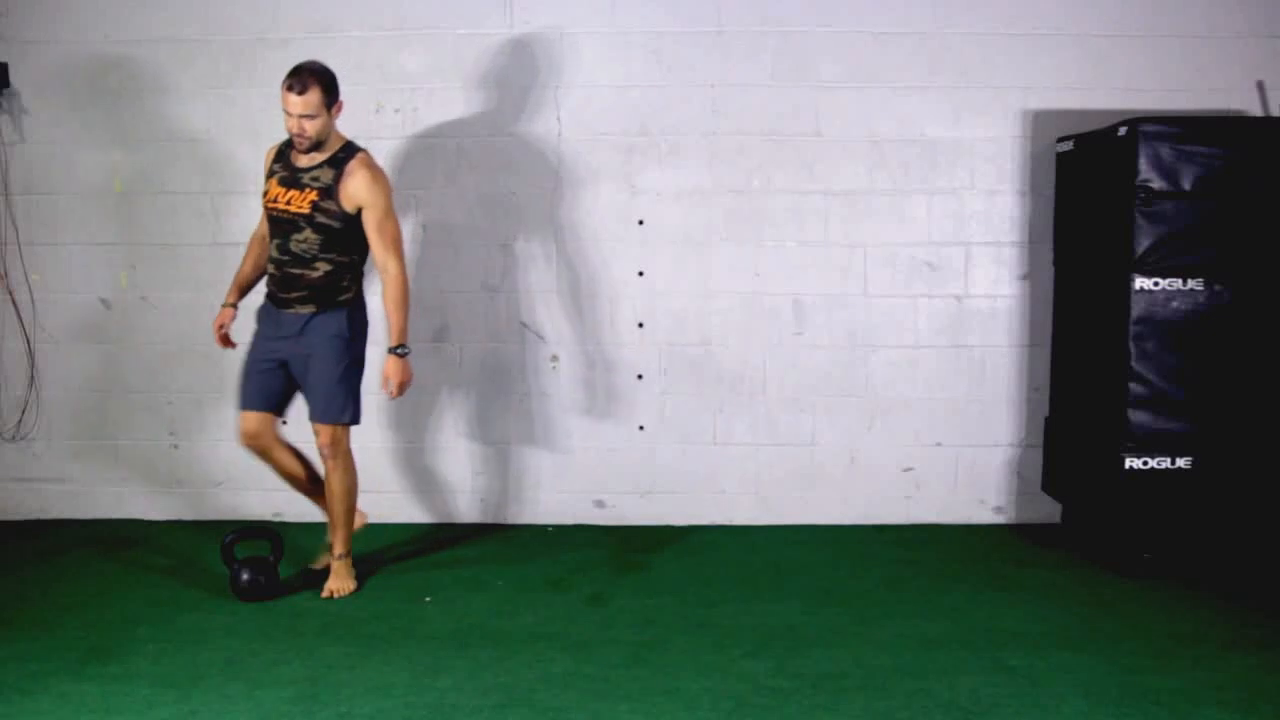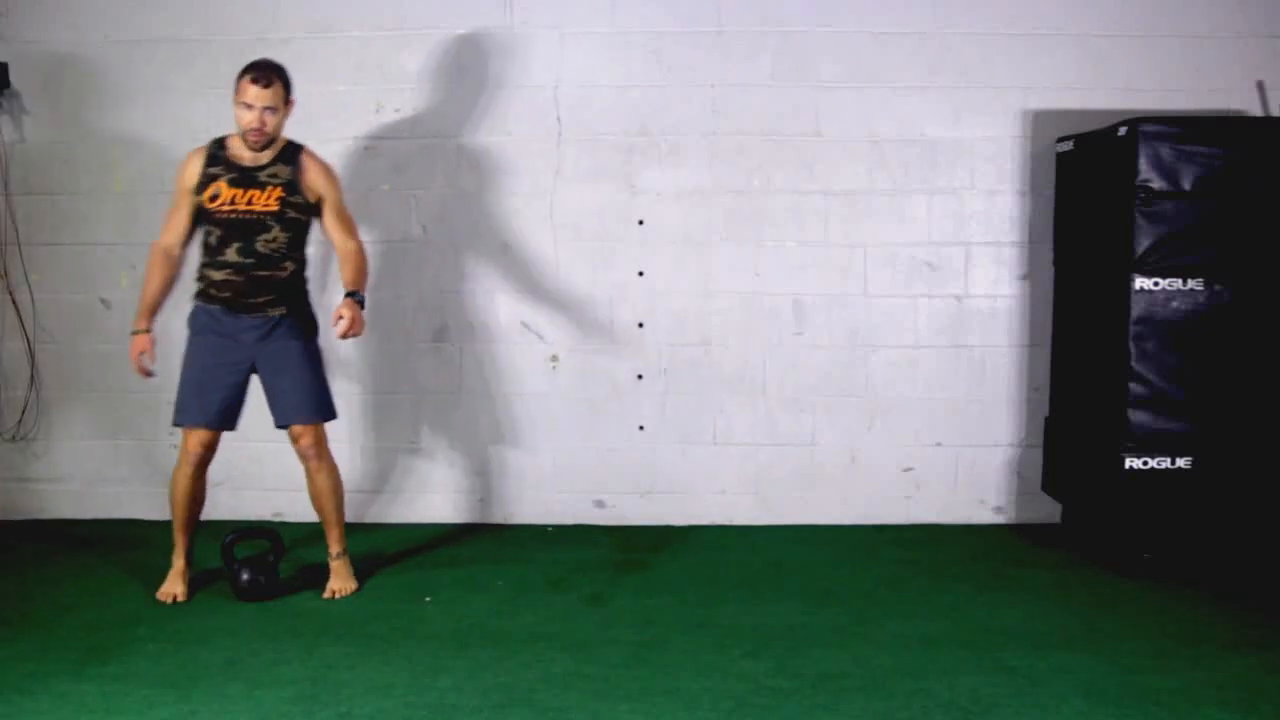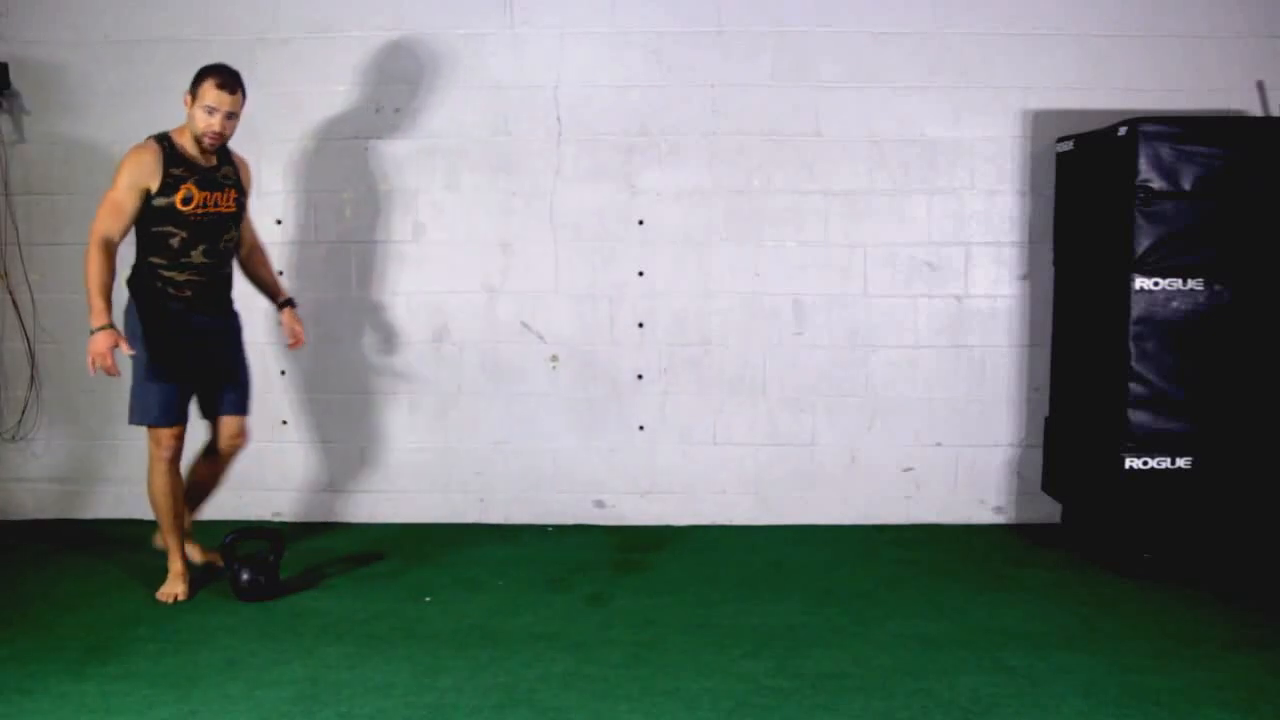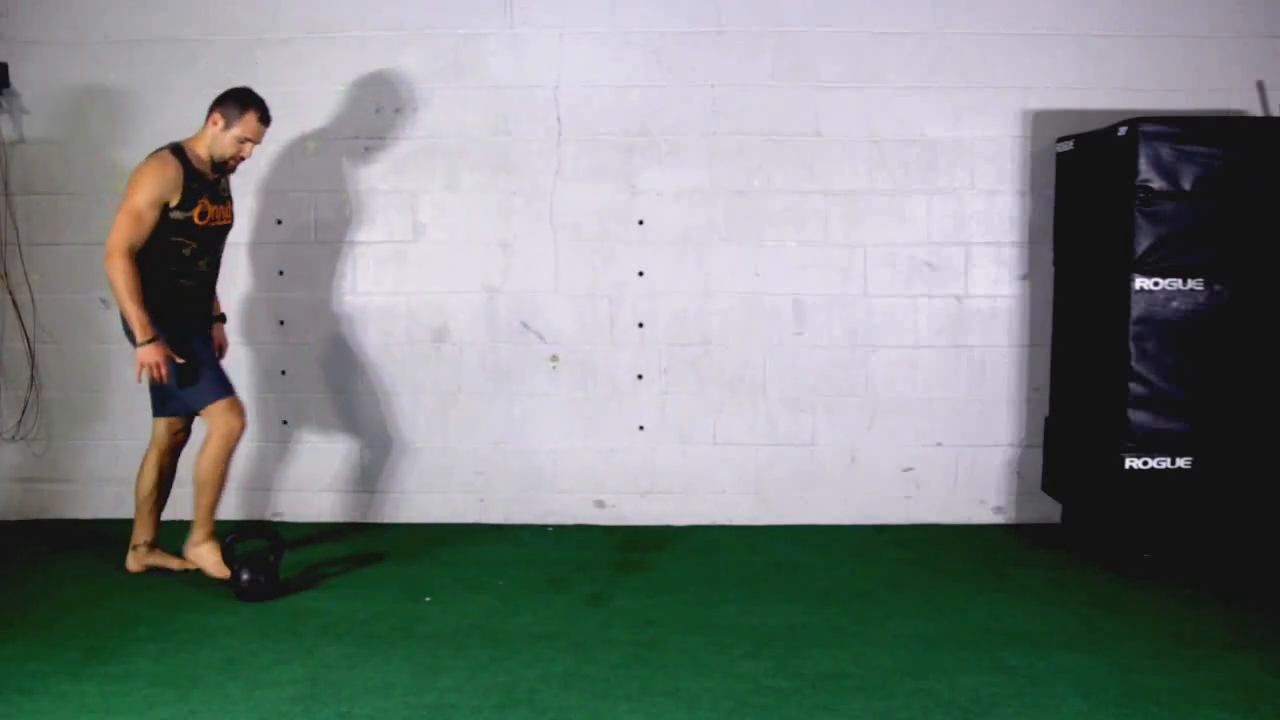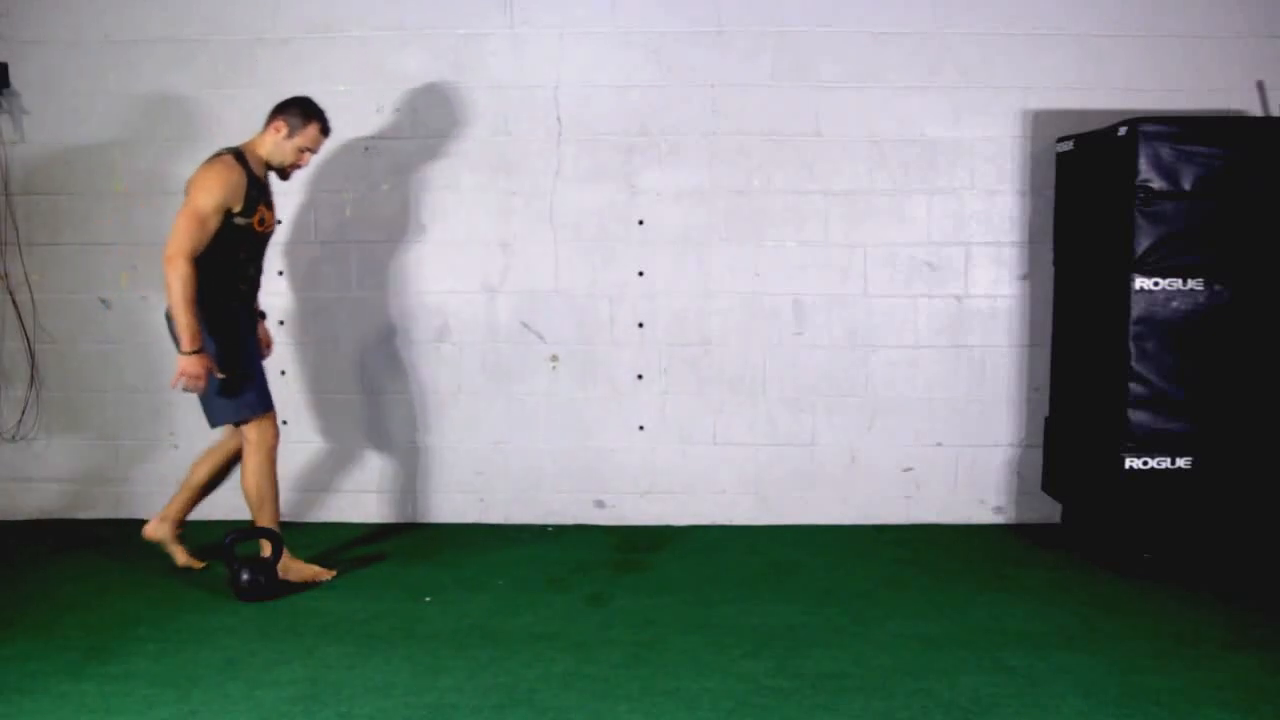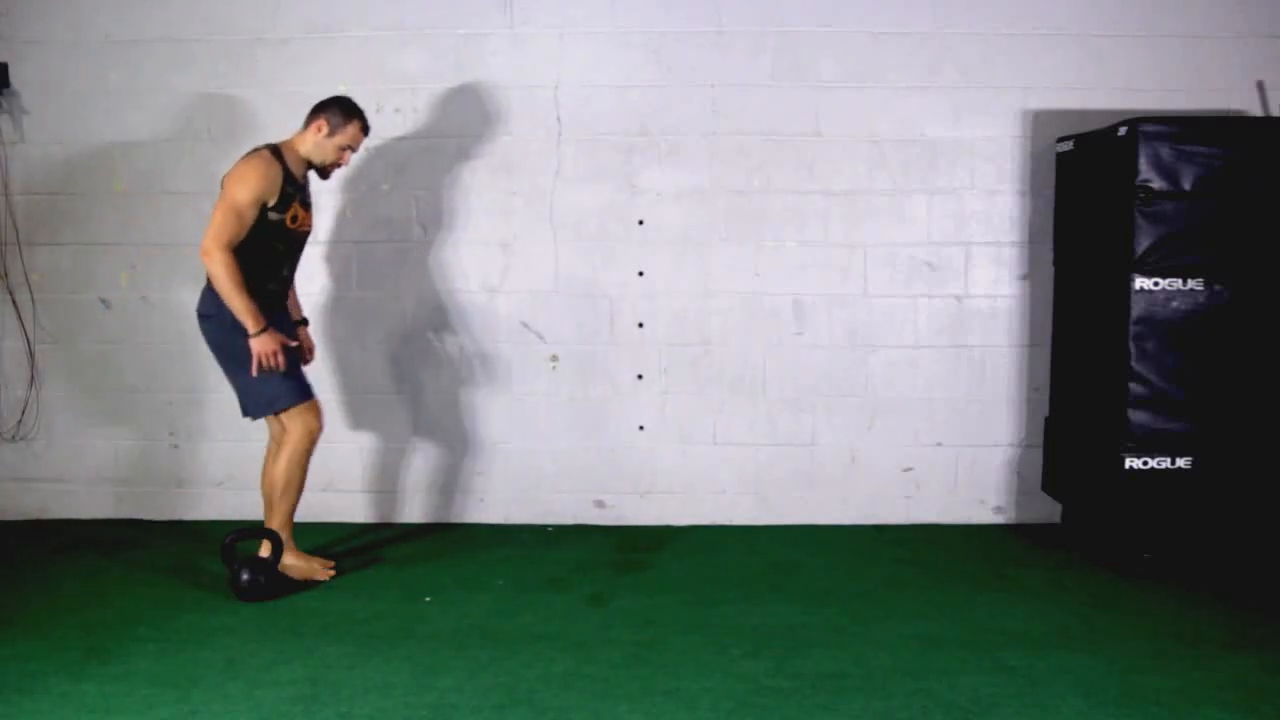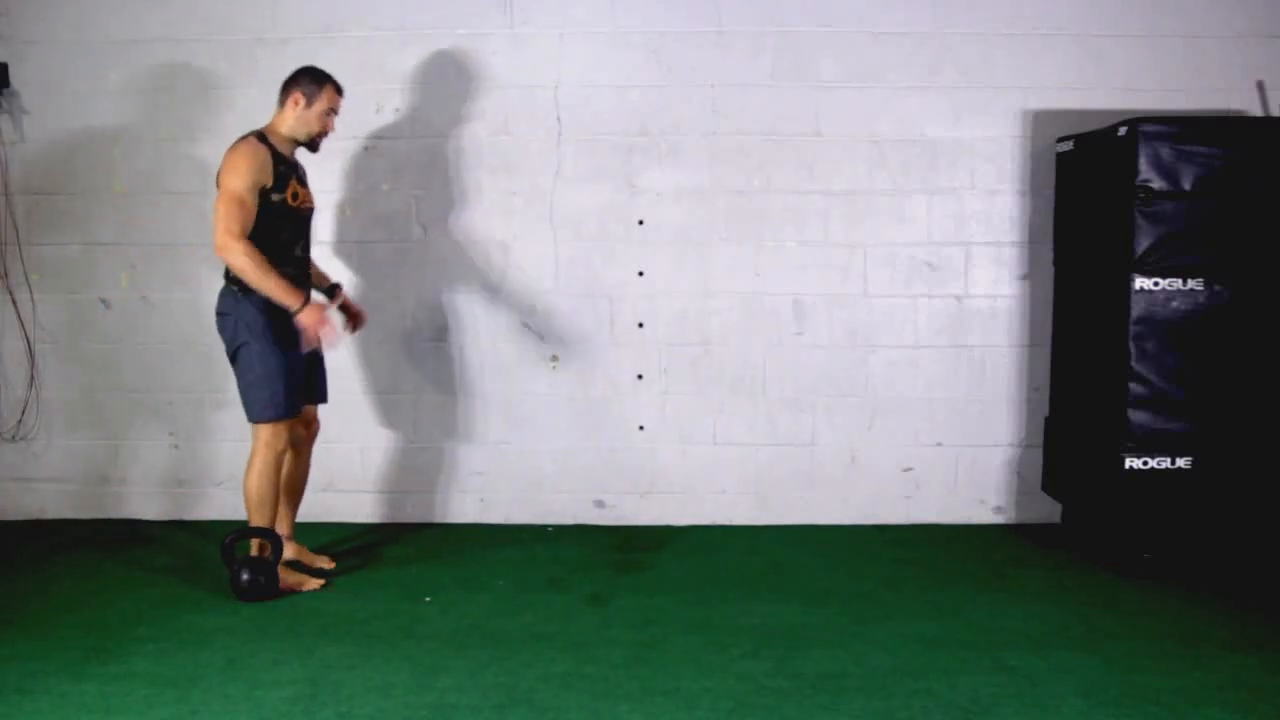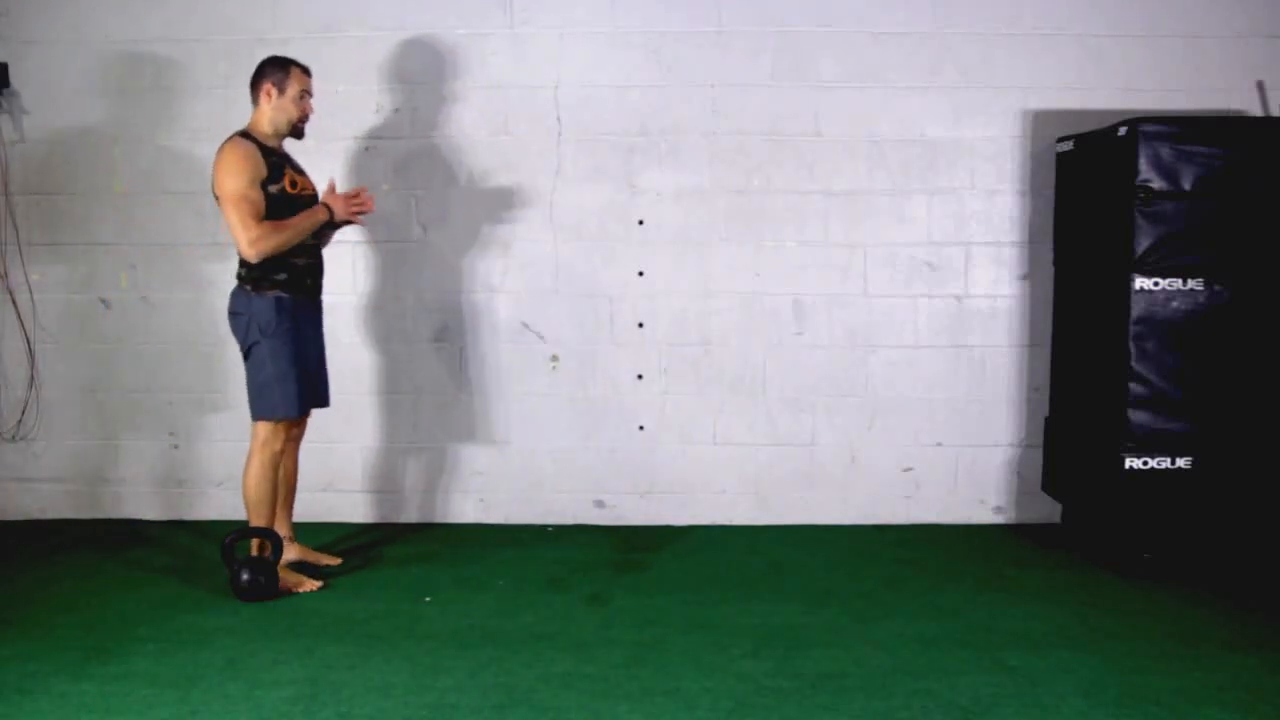
dt=0.4s
person 1, frame 1
left shoulder: (360, 175)
right shoulder: (276, 158)
left elbow: (392, 266)
left wrist: (397, 350)
right wrist: (232, 299)
left hip: (331, 321)
right hip: (276, 315)
left knee: (332, 442)
right knee: (253, 431)
left ankle: (342, 556)
right ankle: (339, 512)
person 1, frame 2
left shoulder: (310, 171)
right shoulder: (201, 164)
left elbow: (349, 245)
right elbow: (170, 248)
left wrist: (352, 298)
right wrist: (143, 322)
left hip: (287, 325)
right hip: (216, 324)
left knee: (312, 444)
right knee: (196, 450)
left ankle: (339, 558)
right ankle: (180, 562)
person 1, frame 3
left shoulder: (235, 167)
right shoulder: (147, 161)
right elbow: (101, 242)
left wrist: (283, 302)
right wrist: (101, 323)
left hip: (219, 317)
right hip: (160, 320)
left knee: (231, 436)
right knee: (167, 445)
left ankle: (180, 529)
right ankle: (176, 564)
person 1, frame 4
left shoulder: (219, 178)
right shoulder: (163, 171)
right elbow: (118, 254)
left wrist: (217, 318)
right wrist: (146, 336)
left hip: (191, 318)
right hip: (164, 320)
left knee: (172, 432)
right knee: (228, 419)
left ankle: (143, 547)
right ankle: (201, 542)
person 1, frame 5
left shoulder: (259, 180)
right shoulder: (224, 175)
right elbow: (178, 259)
left wrist: (256, 318)
right wrist: (192, 347)
left hip: (233, 320)
right hip: (207, 322)
left knee: (241, 436)
right knee: (259, 434)
left ankle: (167, 523)
right ankle: (274, 556)
person 1, frame 6
left shoulder: (300, 181)
right shoulder: (261, 169)
right elbow: (214, 249)
left wrist: (298, 323)
right wrist: (257, 329)
left hip: (268, 315)
right hip: (236, 316)
left knee: (286, 431)
right knee: (304, 421)
left ankle: (280, 545)
right ankle: (278, 545)
person 1, frame 7
left shoulder: (290, 165)
right shoulder: (251, 155)
right elbow: (231, 244)
left wrist: (332, 294)
right wrist: (301, 303)
left hip: (286, 311)
right hip: (254, 313)
left knee: (304, 428)
right knee: (273, 436)
left ankle: (285, 543)
right ankle: (261, 562)
person 1, frame 8
left shoulder: (282, 158)
right shoulder: (240, 154)
right elbow: (254, 242)
left wrist: (337, 215)
right wrist: (326, 212)
left hip: (300, 305)
right hip: (268, 307)
left knee: (291, 432)
right knee: (271, 436)
left ankle: (285, 543)
right ankle: (259, 561)
